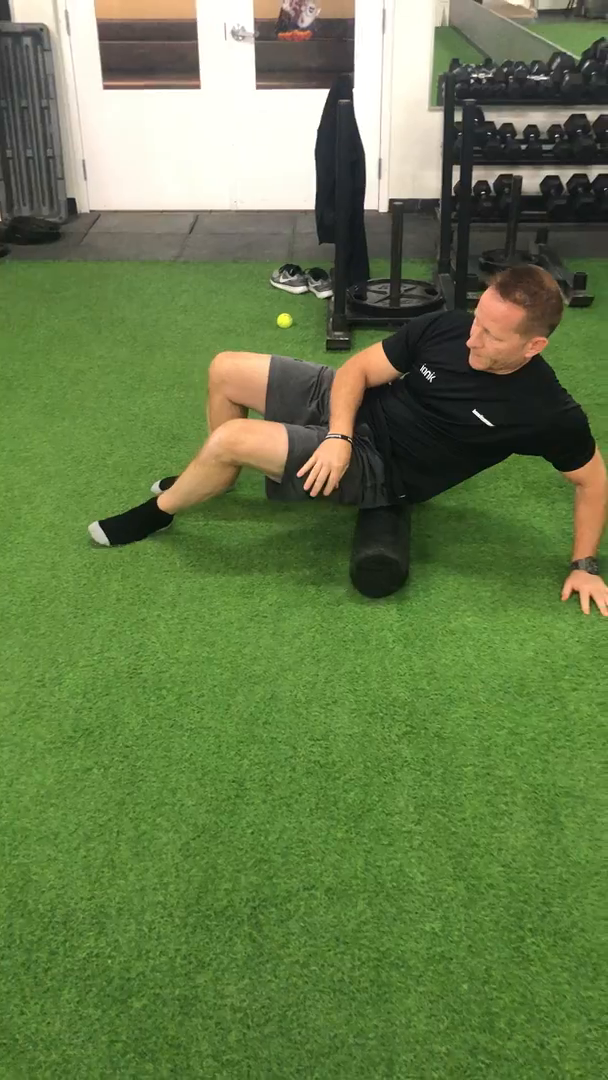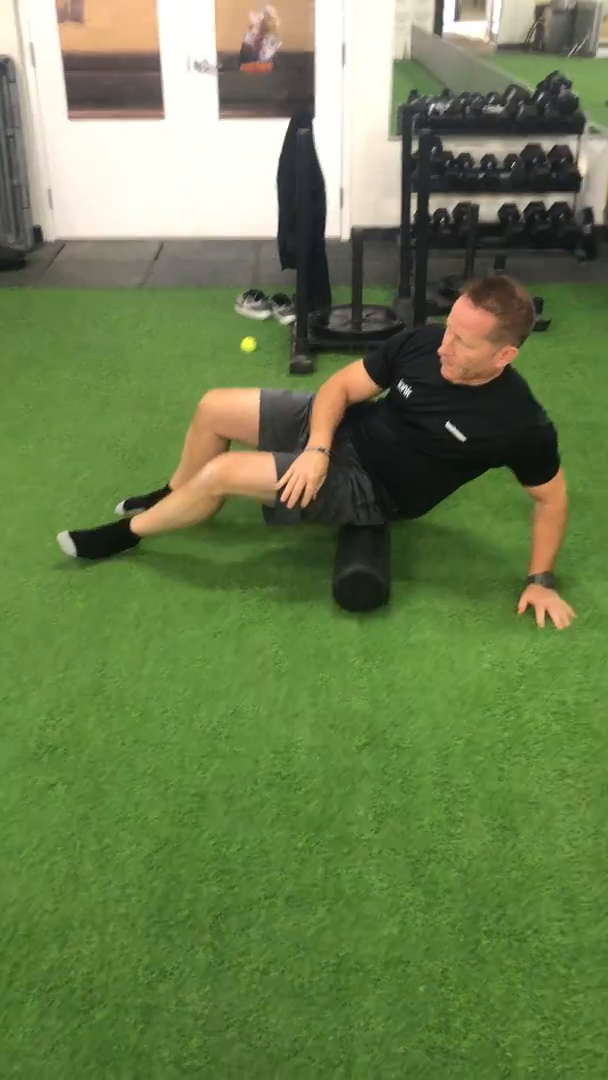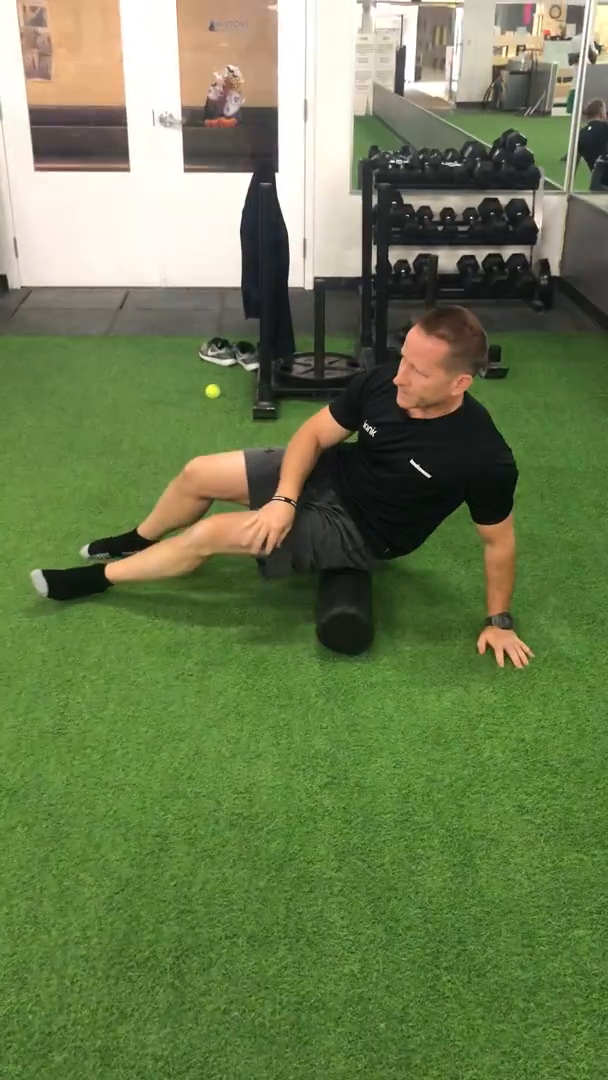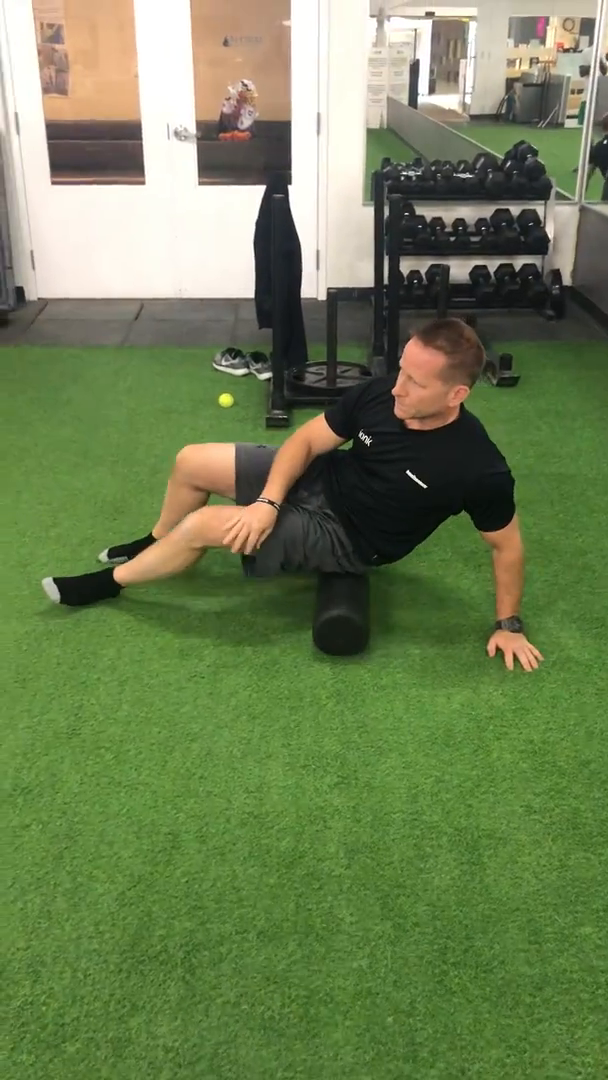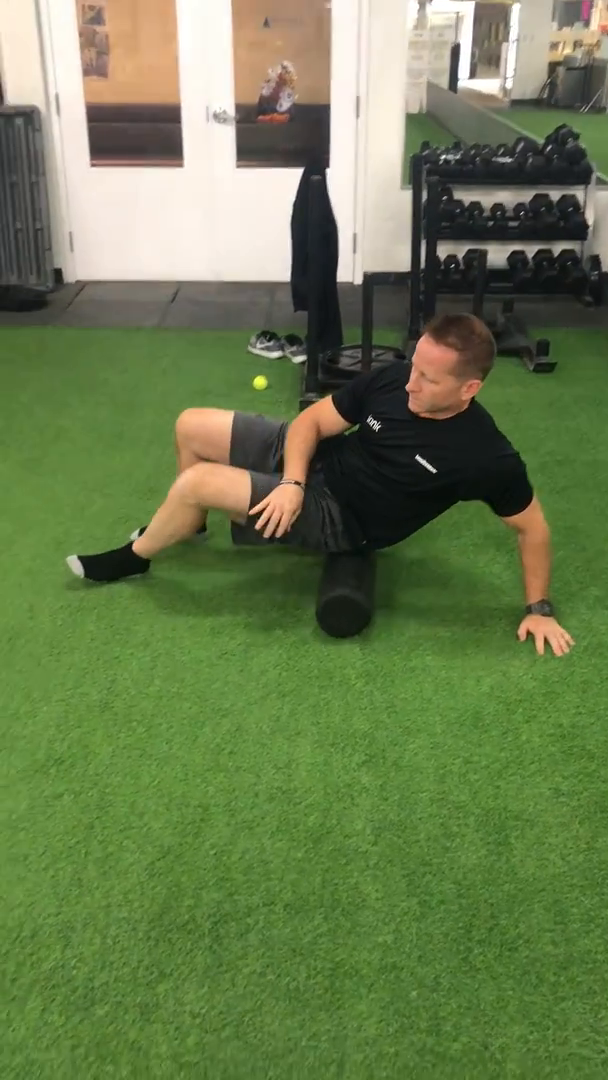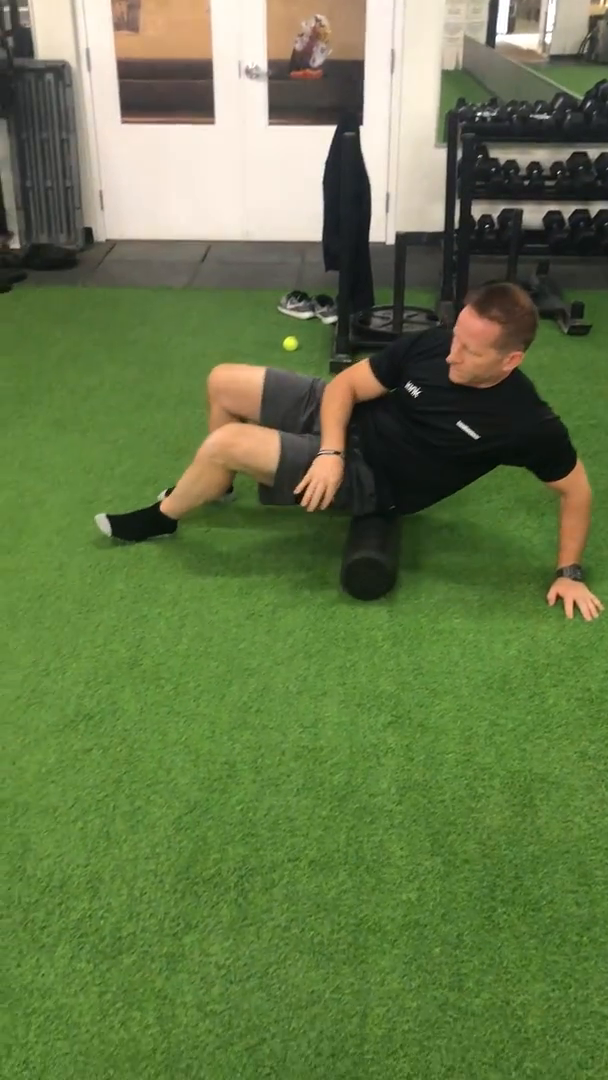
dt=0.4s
person 1, frame 1
left shoulder: (546, 412)
right shoulder: (445, 328)
right elbow: (357, 369)
right wrist: (338, 437)
left hip: (379, 466)
right hip: (355, 406)
left knee: (230, 440)
right knee: (226, 370)
left ankle: (157, 513)
right ankle: (209, 478)
person 1, frame 2
left shoulder: (518, 425)
right shoulder: (423, 343)
left elbow: (552, 497)
right elbow: (342, 385)
left wrist: (540, 581)
right wrist: (317, 449)
left hip: (368, 488)
right hip: (342, 430)
left knee: (221, 474)
right knee: (214, 407)
left ankle: (127, 533)
right ankle: (173, 495)
person 1, frame 3
left shoulder: (482, 457)
right shoulder: (382, 383)
left elbow: (499, 541)
right elbow: (313, 434)
left wrist: (498, 621)
right wrist: (285, 499)
left hip: (358, 532)
right hip: (326, 476)
left knee: (212, 534)
right knee: (200, 473)
left ankle: (100, 578)
right ankle: (138, 540)
person 1, frame 4
left shoulder: (478, 469)
right shoulder: (379, 394)
left elbow: (506, 546)
right elbow: (307, 440)
left wrist: (509, 625)
right wrist: (269, 501)
left hip: (346, 537)
right hip: (320, 479)
left knee: (203, 527)
right knee: (191, 462)
left ankle: (110, 582)
right ankle: (154, 543)
person 1, frame 5
left shoulder: (485, 457)
right shoulder: (393, 379)
left elbow: (532, 527)
right elbow: (312, 421)
left wrist: (538, 609)
right wrist: (292, 483)
left hip: (338, 514)
right hip: (318, 460)
left knee: (196, 483)
right knee: (191, 425)
left ankle: (133, 559)
right ankle: (188, 525)
person 1, frame 6
left shoulder: (526, 423)
right shoulder: (431, 345)
left elbow: (575, 489)
right elbow: (347, 384)
left wrist: (569, 573)
right wrist: (330, 452)
left hip: (367, 475)
right hip: (346, 421)
left knee: (223, 445)
right knee: (224, 382)
left ankle: (161, 518)
right ankle: (217, 485)
